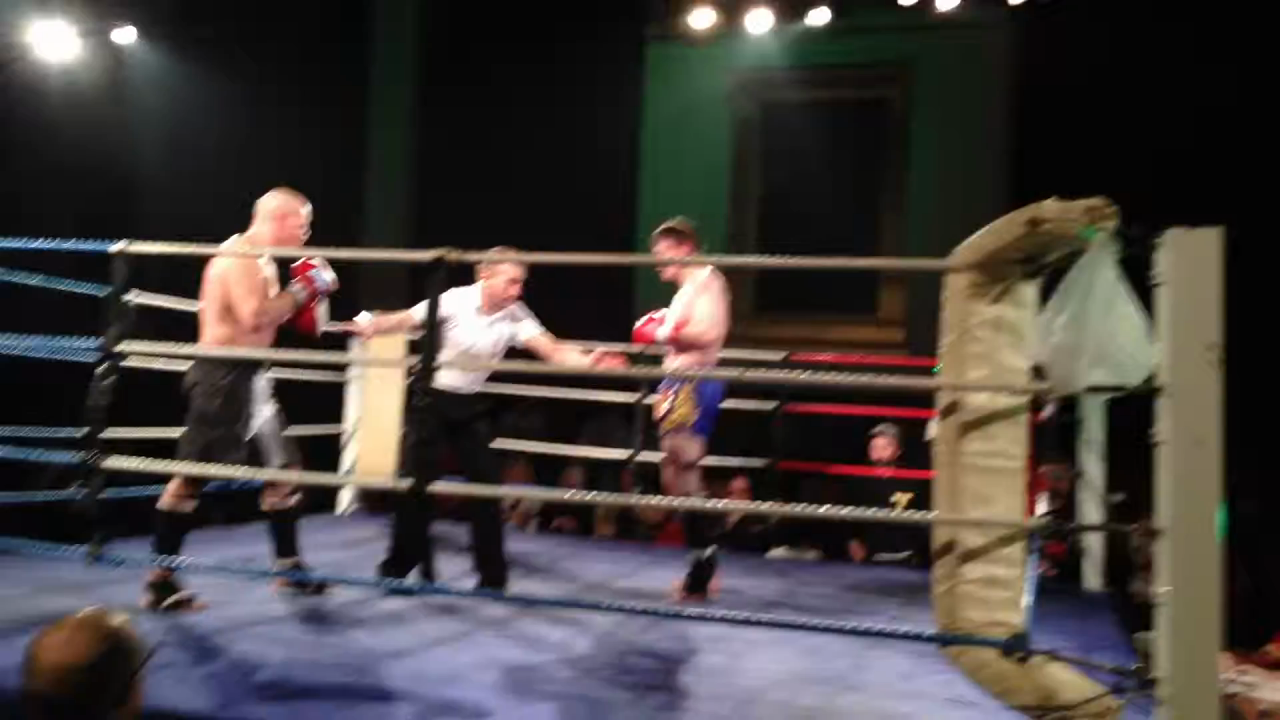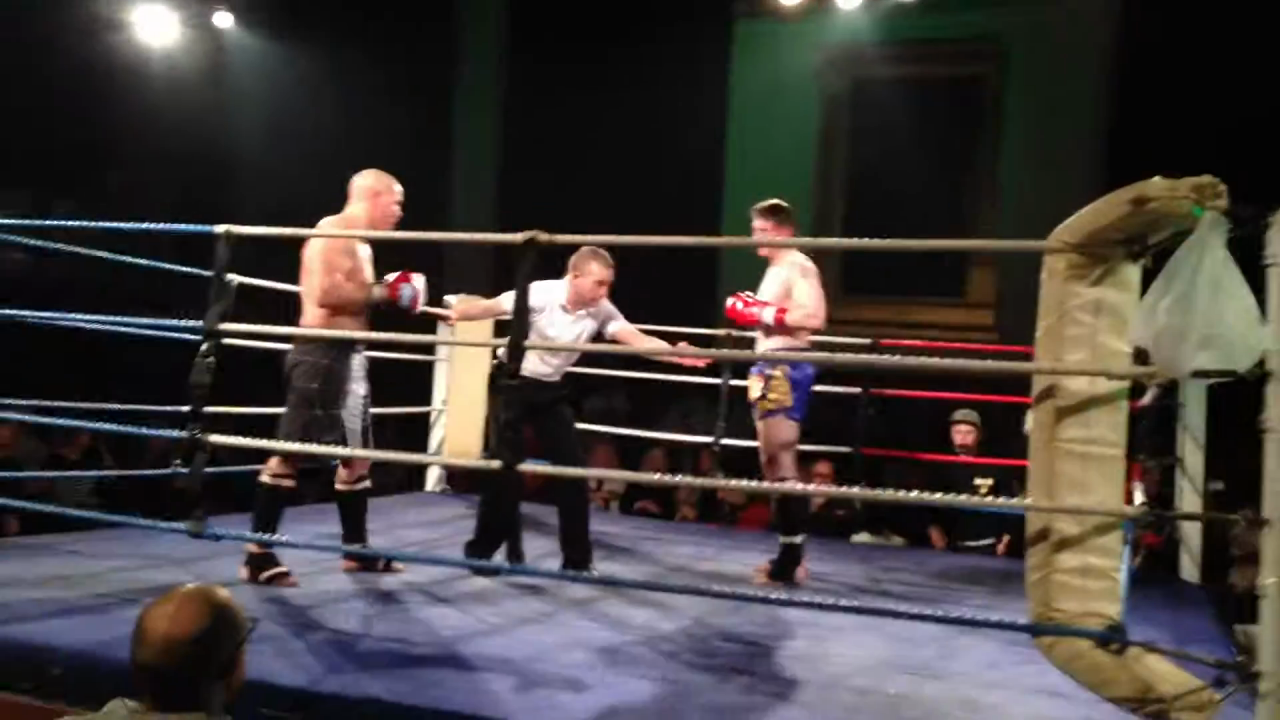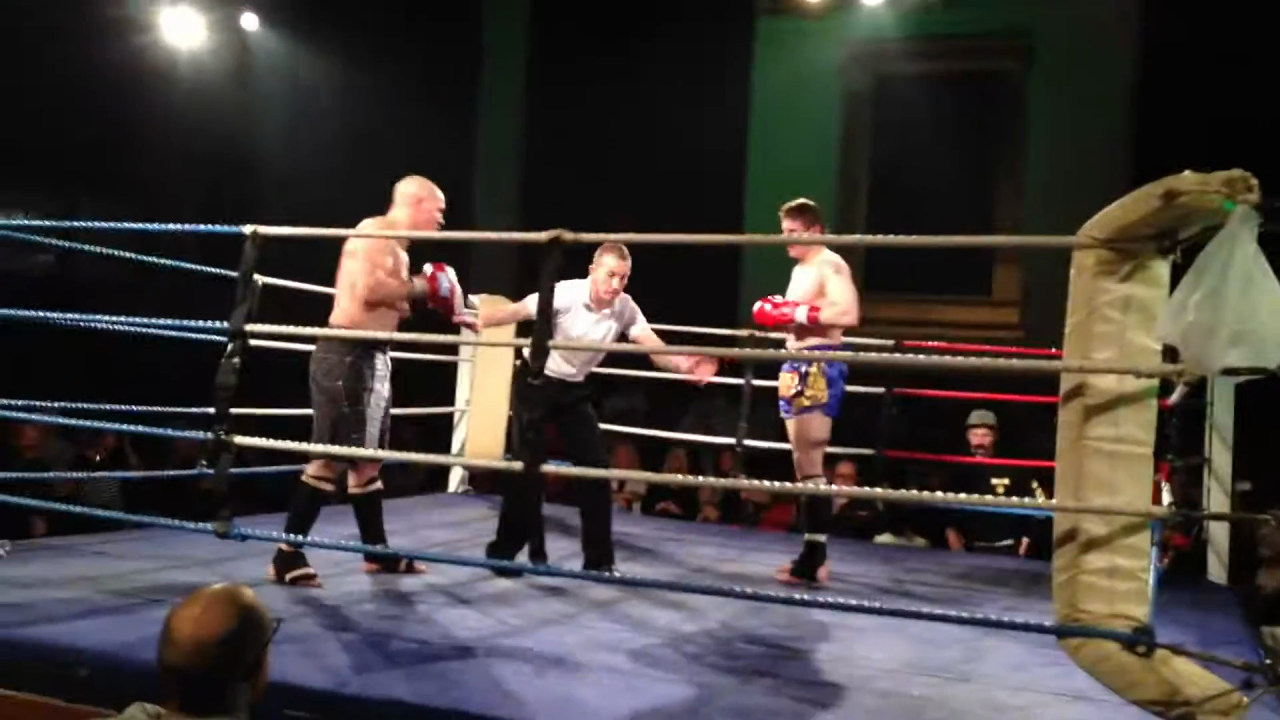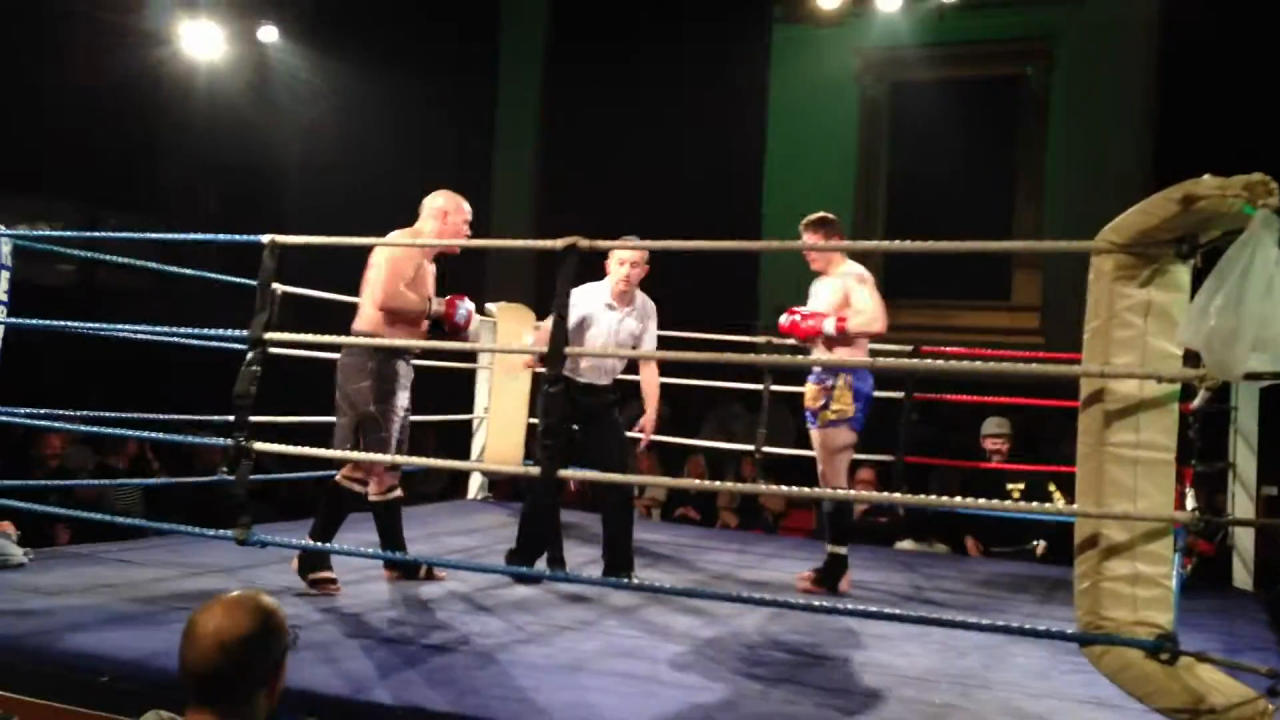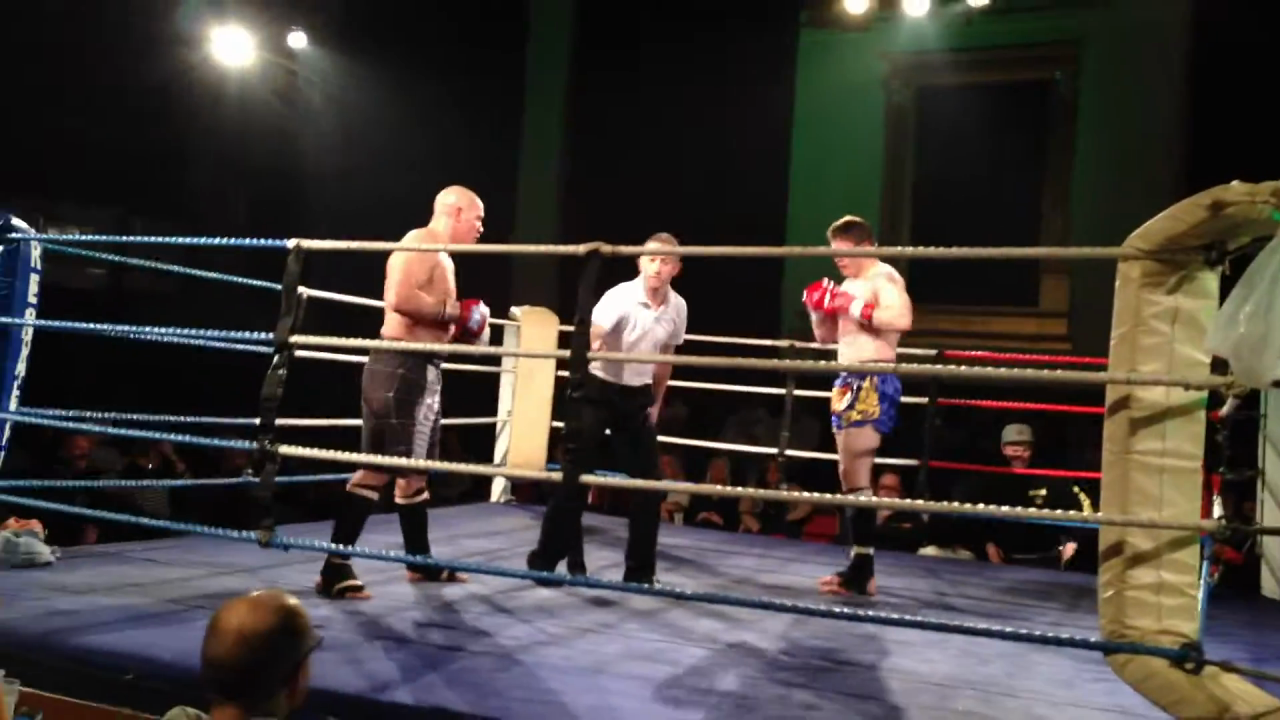
dt=0.2s
person 1, frame 1
left shoulder: (265, 261)
right shoulder: (239, 255)
right elbow: (253, 317)
left wrist: (297, 312)
right wrist: (303, 290)
left hip: (251, 377)
right hip: (223, 375)
left knee: (284, 467)
right knee: (192, 476)
left ankle: (289, 565)
right ankle: (160, 580)
person 1, frame 2
left shoulder: (360, 244)
right shoulder: (334, 233)
right elbow: (326, 293)
left wrist: (390, 296)
right wrist: (384, 292)
left hip: (348, 355)
right hip: (322, 354)
left knee: (356, 456)
right knee: (293, 454)
left ankle: (356, 549)
right ankle: (258, 554)
person 1, frame 3
left shoulder: (394, 246)
right shoulder: (375, 234)
right elbow: (369, 290)
left wrist: (422, 295)
right wrist: (425, 286)
left hip: (371, 357)
right hip: (347, 354)
left knee: (367, 456)
right knee: (334, 456)
left ankle: (377, 551)
right ankle: (288, 553)
person 1, frame 4
left shoulder: (424, 259)
right shoulder: (404, 244)
right elbow: (386, 297)
left wrist: (444, 324)
right wrist: (442, 309)
left hip: (393, 364)
right hip: (371, 361)
left knee: (388, 464)
right knee: (367, 460)
left ankle: (397, 559)
right ankle: (313, 552)
person 1, frame 5
left shoulder: (443, 258)
right shoulder: (418, 245)
right elbow: (400, 299)
left wrist: (460, 328)
right wrist: (455, 312)
left hip: (424, 369)
right hip: (399, 366)
left knee: (415, 467)
right knee: (378, 466)
left ankle: (420, 560)
right ankle: (335, 566)
person 2, frame 1
left shoulder: (706, 280)
right shoulder: (687, 288)
left elbow: (712, 329)
left wrist: (663, 330)
right wrist: (656, 330)
left hip: (693, 385)
right hip: (678, 385)
left knee: (685, 478)
right knee: (677, 478)
left ankle: (702, 571)
right ankle: (703, 563)
person 2, frame 2
left shoulder: (799, 267)
right shoulder: (774, 270)
left elbow: (814, 317)
left wrist: (764, 313)
right wrist: (748, 311)
left hip: (787, 369)
right hip: (767, 368)
left knee: (781, 465)
right knee: (772, 465)
left ankle: (791, 560)
right ankle: (790, 552)
person 2, frame 3
left shoulder: (831, 265)
right shoulder: (799, 270)
left elbow: (848, 314)
left wrist: (797, 312)
right wrist: (775, 312)
left hip: (819, 368)
right hip: (796, 366)
left knee: (810, 462)
right knee: (803, 463)
left ankle: (815, 559)
right ankle: (812, 553)
person 2, frame 4
left shoulder: (854, 276)
right shoulder: (818, 284)
left elbow: (877, 322)
left wrist: (825, 324)
right wrist: (798, 326)
left hip: (847, 381)
right hip: (821, 380)
left knee: (834, 474)
right knee: (827, 475)
left ankle: (836, 570)
right ankle: (833, 563)
person 2, frame 5
left shoulder: (884, 276)
right shoulder: (848, 284)
left elbow: (902, 320)
right elbow: (825, 336)
left wrist: (854, 305)
right wrist: (819, 308)
left hip: (874, 382)
right hip: (848, 381)
left knee: (855, 475)
right knee: (849, 477)
left ankle: (863, 570)
right ankle: (858, 565)
person 3, frame 1
left shoulder: (516, 316)
right shoulder: (453, 302)
left elbow: (551, 349)
right elbow: (405, 320)
left wrist: (588, 360)
right wrist: (368, 326)
left hip: (468, 405)
right hip: (430, 398)
left knee: (486, 484)
right knee: (420, 482)
left ankle: (491, 575)
right ankle: (397, 568)
person 3, frame 2
left shoulder: (601, 311)
right shoulder: (539, 294)
left elbow: (636, 339)
right elbow: (490, 307)
left wrist: (674, 354)
right wrist: (456, 313)
left hip: (550, 390)
right hip: (511, 383)
left knee: (572, 468)
right knee: (506, 466)
left ankle: (576, 559)
right ankle: (481, 549)
person 3, frame 3
left shoulder: (625, 309)
right shoulder: (564, 294)
left elbow: (655, 347)
right elbow: (516, 311)
left wrist: (687, 365)
right wrist: (482, 320)
left hip: (575, 389)
right hip: (535, 382)
left knee: (595, 468)
right knee: (528, 466)
left ankle: (599, 558)
right ankle: (504, 549)
person 3, frame 4
left shoulder: (646, 309)
right shoulder: (585, 297)
left elbow: (647, 364)
right elbow: (549, 330)
left wrist: (651, 412)
right wrist: (535, 350)
left hip: (604, 395)
right hip: (566, 389)
left knee: (620, 478)
left ankle: (618, 567)
right ankle: (524, 557)
person 3, frame 5
left shoulder: (678, 309)
right shoulder: (620, 297)
right elbow: (591, 334)
left wrist: (657, 403)
right wrist: (585, 349)
left hip: (636, 398)
right hip: (596, 390)
left knee: (650, 483)
right knee: (575, 476)
left ankle: (639, 572)
right ankle: (545, 560)
